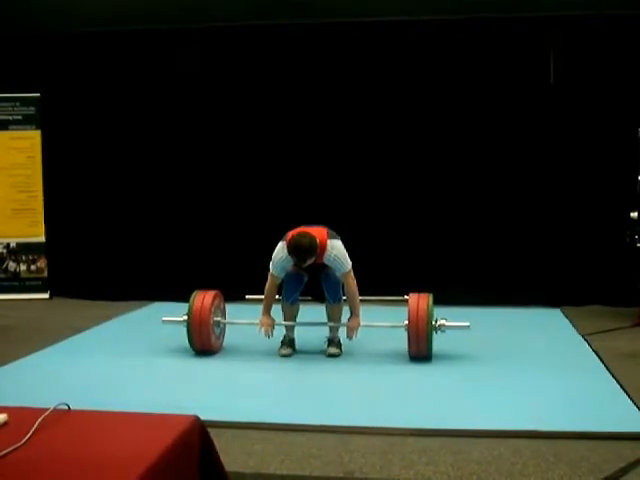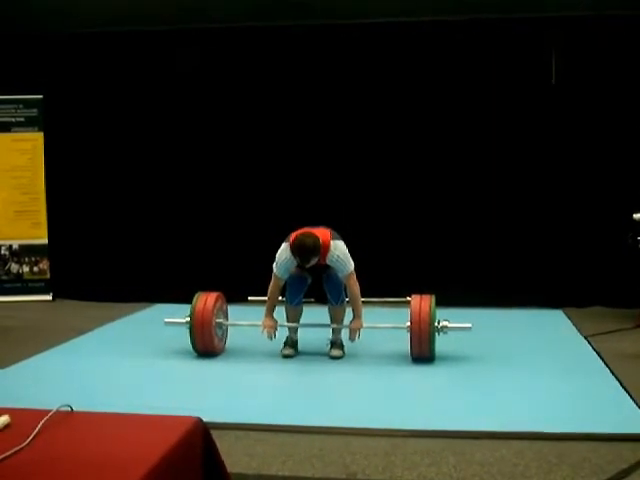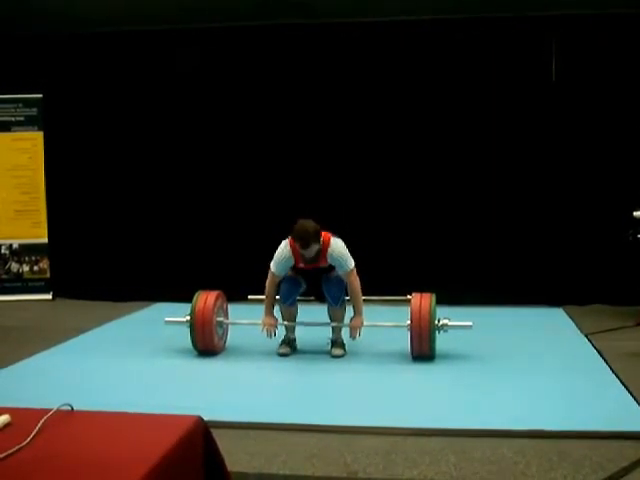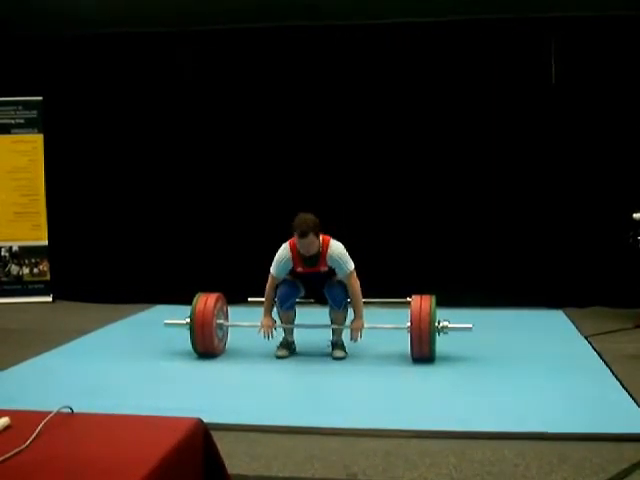
dt=0.5s
person 1, frame 1
left shoulder: (334, 249)
right shoulder: (281, 252)
left elbow: (349, 281)
right elbow: (272, 283)
left wrist: (355, 316)
right wrist: (265, 314)
left hip: (328, 264)
left knee: (333, 290)
right knee: (289, 291)
left ankle: (334, 337)
right ankle: (289, 337)
person 1, frame 2
left shoulder: (336, 249)
right shoulder: (285, 252)
left elbow: (351, 282)
right elbow: (276, 284)
left wrist: (358, 318)
right wrist: (268, 316)
left hip: (330, 266)
left knee: (336, 293)
right knee: (293, 293)
left ankle: (337, 339)
right ankle: (292, 338)
person 1, frame 3
left shoulder: (335, 247)
right shoulder: (285, 249)
left elbow: (352, 279)
right elbow: (272, 280)
left wrist: (358, 315)
right wrist: (268, 314)
left hip: (329, 271)
right hip: (298, 273)
left knee: (336, 294)
right knee: (285, 292)
left ankle: (337, 338)
right ankle: (289, 337)
person 1, frame 4
left shoulder: (335, 250)
right shoulder: (285, 252)
left elbow: (352, 282)
right elbow: (272, 283)
left wrist: (358, 318)
right wrist: (267, 316)
left hip: (328, 280)
right hip: (299, 280)
left knee: (339, 296)
right knee: (283, 295)
left ankle: (337, 340)
right ankle: (288, 340)
